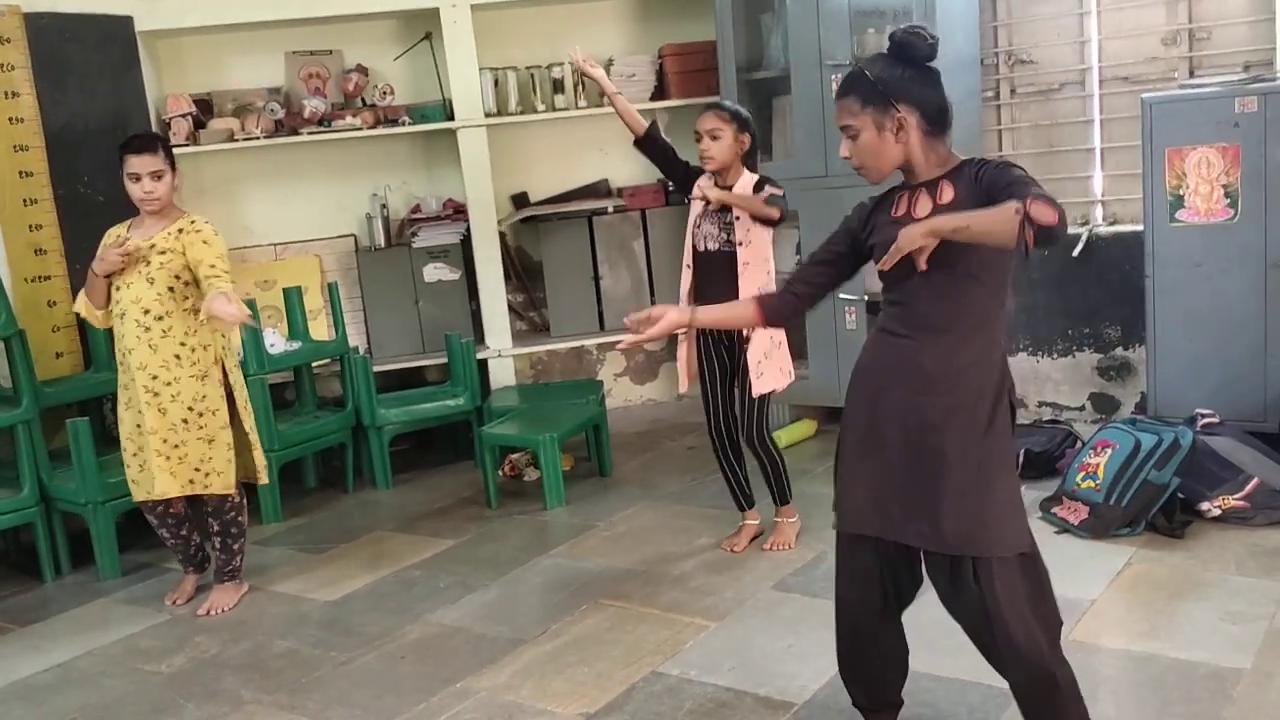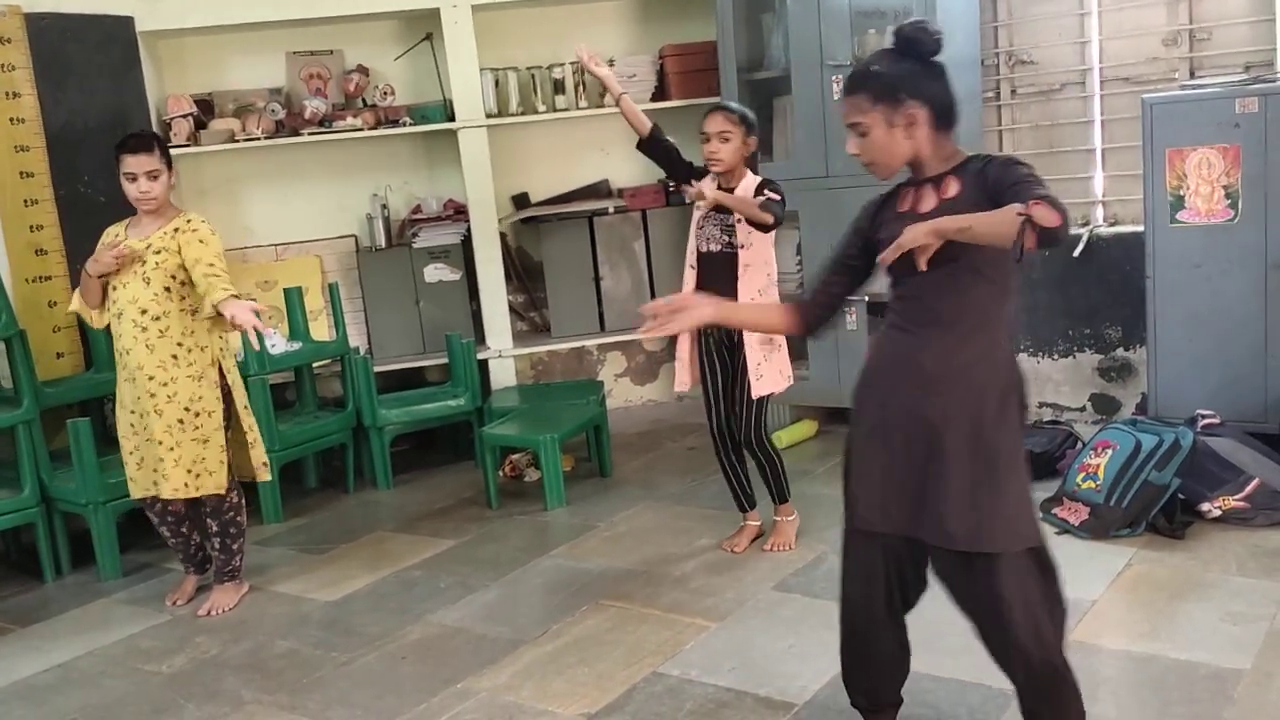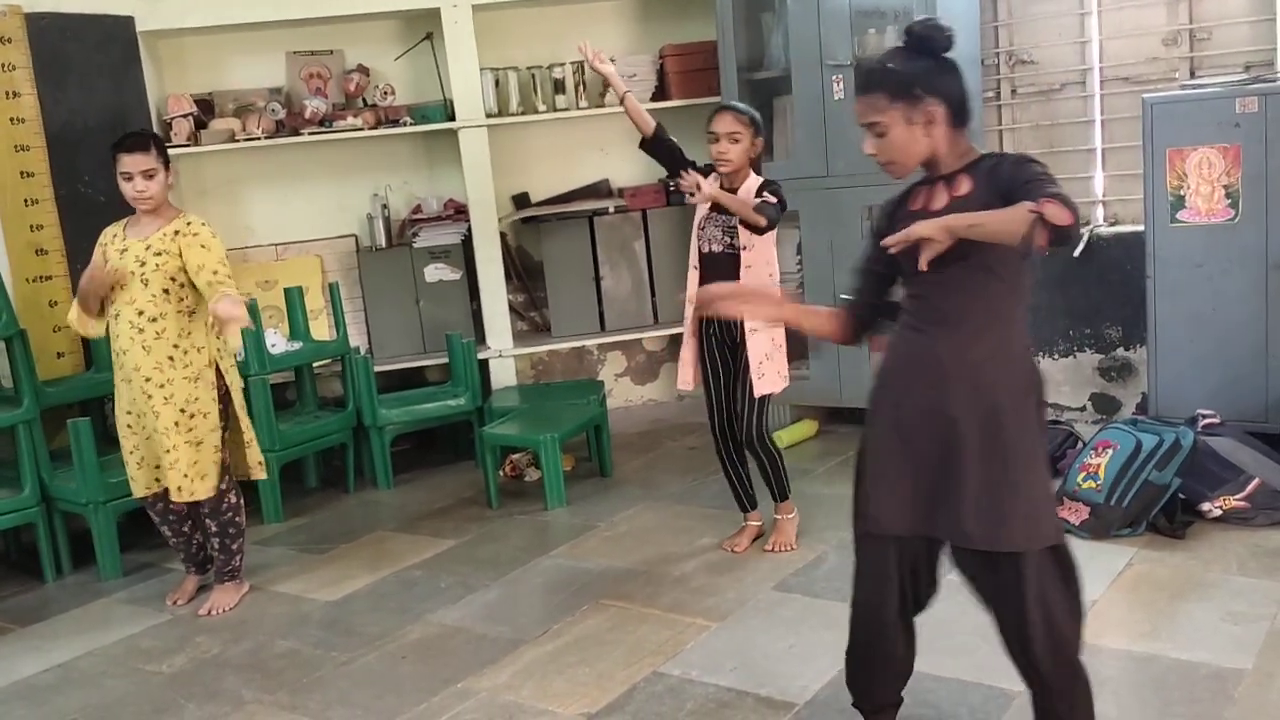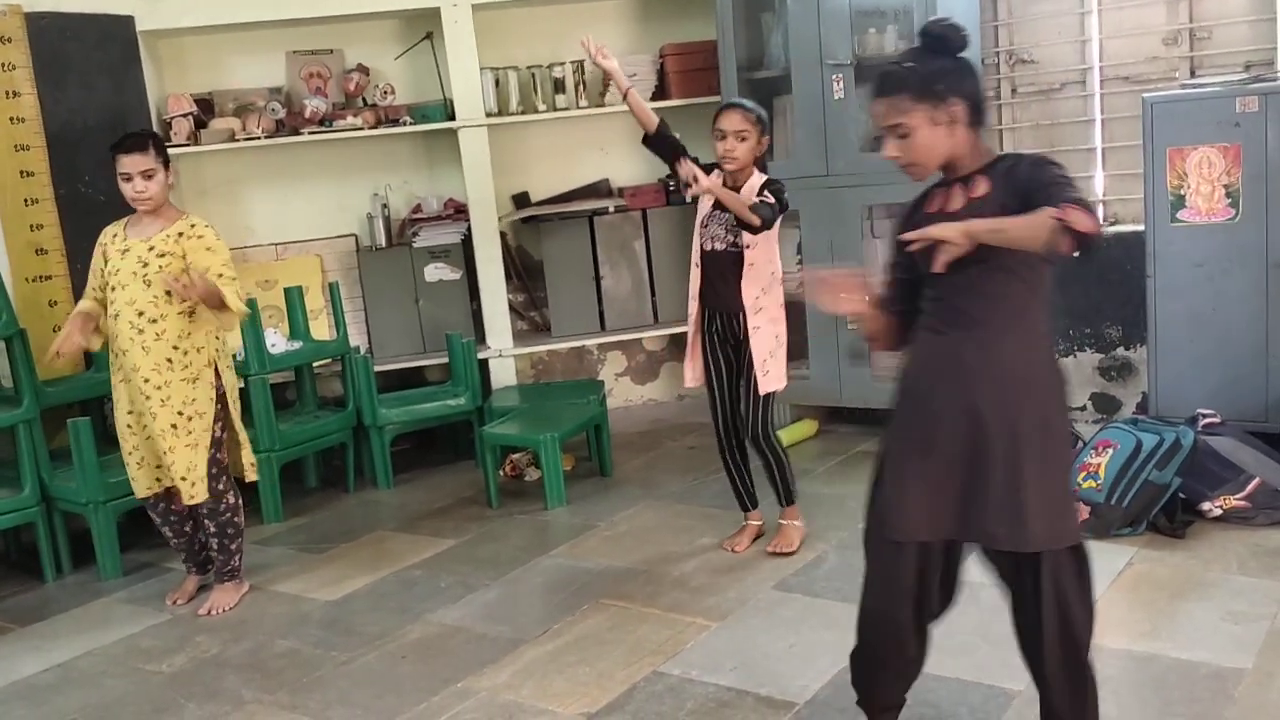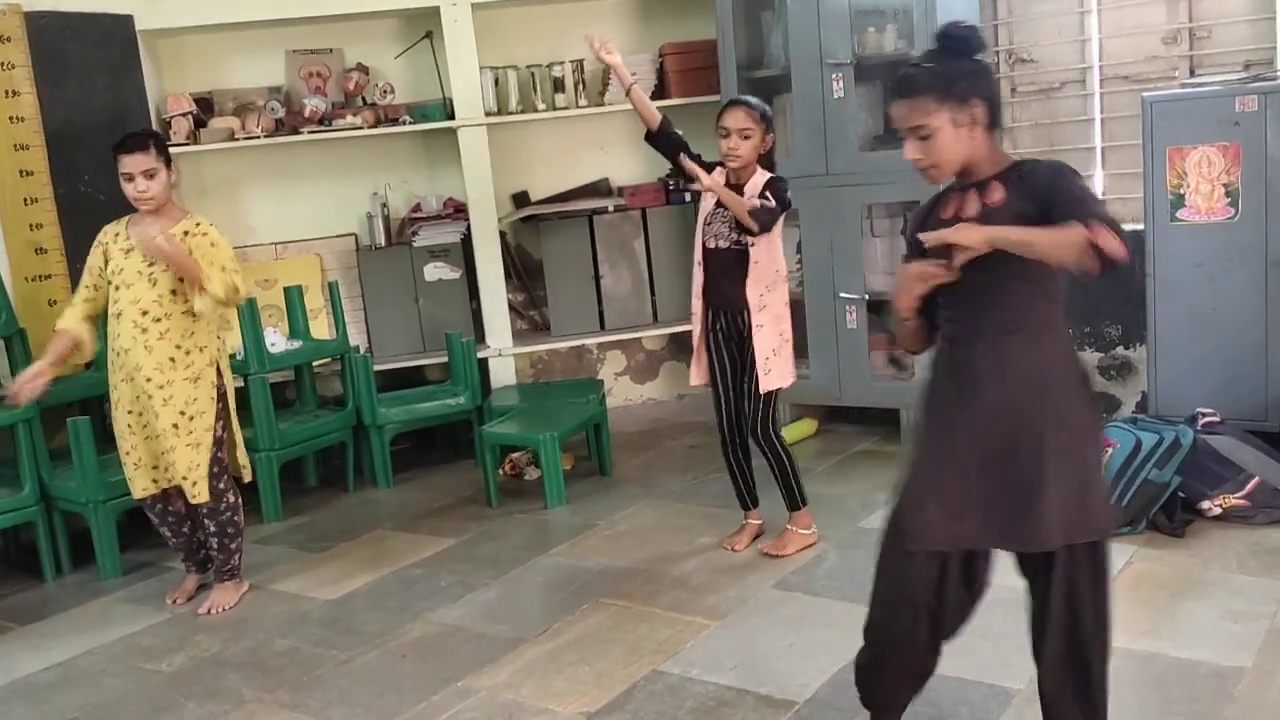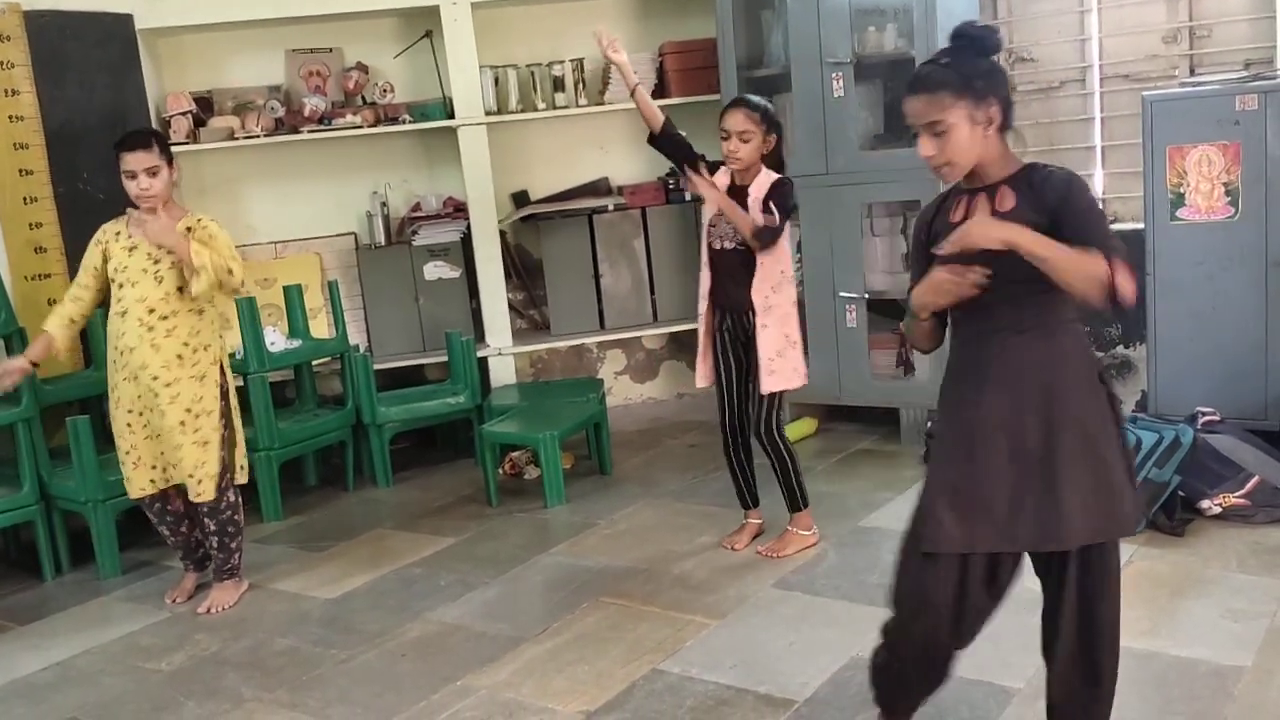
dt=0.1s
person 1, frame 1
left shoulder: (990, 183)
right shoulder: (872, 218)
left elbow: (1046, 221)
right elbow: (785, 303)
left wrist: (939, 226)
right wrist: (687, 316)
left hip: (965, 418)
right hip: (880, 414)
left knee: (1001, 593)
right knee: (867, 584)
person 1, frame 2
left shoulder: (996, 180)
right shoulder: (883, 213)
left elbow: (1049, 222)
right elbow: (810, 312)
left wrist: (941, 227)
right wrist: (712, 308)
left hip: (975, 415)
right hip: (889, 411)
left knee: (1010, 591)
right knee: (873, 584)
person 1, frame 3
left shoulder: (1011, 176)
right shoulder: (892, 209)
left elbow: (1061, 222)
right elbow: (855, 324)
left wrist: (947, 227)
right wrist: (769, 307)
left hip: (994, 409)
right hip: (906, 409)
left knee: (1027, 586)
right knee: (886, 581)
person 1, frame 4
left shoulder: (1029, 178)
right shoulder: (918, 214)
left elbow: (1079, 228)
right elbow: (897, 331)
left wrist: (971, 232)
right wrist: (854, 306)
left hip: (1017, 409)
right hip: (931, 413)
left knee: (1044, 588)
right knee: (897, 582)
person 1, frame 5
left shoulder: (1045, 183)
right shoulder: (931, 218)
left elbow: (1108, 249)
right elbow: (916, 340)
left wrist: (996, 234)
right wrist: (905, 303)
left hip: (1045, 415)
right hip: (956, 420)
left knee: (1069, 593)
right knee: (910, 577)
person 1, frame 6
left shoulder: (1054, 192)
right shoulder: (936, 220)
left elbow: (1117, 287)
right elbow: (923, 339)
left wrist: (1016, 237)
right wrist: (924, 303)
left hip: (1063, 416)
right hip: (975, 421)
left knee: (1081, 594)
right knee: (932, 583)
person 2, frame 1
left shoulder: (762, 189)
right shoulder: (696, 183)
left elbow: (774, 212)
right elbow: (649, 138)
left wrist: (722, 197)
right wrist: (604, 84)
left hip: (750, 324)
right hip: (708, 326)
left knee: (753, 430)
right knee: (720, 429)
left ankle: (787, 514)
right ankle: (749, 517)
person 2, frame 2
left shoulder: (763, 191)
right shoulder: (700, 183)
left elbow: (768, 218)
right elbow: (652, 139)
left wrist: (718, 198)
right wrist: (609, 82)
left hip: (752, 325)
right hip: (710, 327)
left knee: (751, 431)
right knee: (721, 429)
left ankle: (786, 513)
right ankle: (750, 518)
person 2, frame 3
left shoulder: (767, 192)
right shoulder: (703, 183)
left elbow: (760, 221)
right elbow: (655, 139)
left wrist: (713, 195)
right wrist: (614, 81)
left hip: (754, 325)
right hip: (710, 325)
left knee: (751, 429)
right knee: (722, 428)
left ankle: (786, 511)
right ankle: (750, 517)
person 2, frame 4
left shoulder: (770, 190)
right shoulder: (707, 179)
left elbow: (756, 219)
right elbow: (658, 135)
left wrist: (711, 190)
right wrist: (617, 75)
left hip: (757, 322)
right hip: (714, 322)
left knee: (756, 427)
right knee: (725, 427)
left ankle: (791, 517)
right ankle: (751, 518)
person 2, frame 5
left shoulder: (772, 188)
right shoulder: (709, 176)
left elbow: (754, 221)
right elbow: (661, 132)
left wrist: (715, 190)
right wrist: (620, 72)
left hip: (760, 319)
right hip: (718, 320)
left knee: (761, 425)
right knee: (728, 425)
left ankle: (802, 521)
right ankle: (751, 516)
person 2, frame 6
left shoulder: (778, 189)
right shoulder: (714, 178)
left elbow: (765, 236)
right elbow: (664, 133)
left wrist: (719, 201)
right wrist: (626, 70)
left hip: (767, 320)
right hip: (724, 320)
left knee: (765, 426)
right knee: (731, 425)
left ankle: (803, 523)
right ankle: (752, 516)
person 3, frame 1
left shoulder: (196, 233)
right shoulder: (115, 239)
left elbow: (217, 281)
right elbow: (97, 313)
left wrist: (221, 300)
right wrist: (97, 271)
left hip: (196, 379)
right hip: (140, 386)
left knee: (215, 477)
right knee: (153, 487)
left ankle: (231, 576)
right ankle: (194, 565)
person 3, frame 2
left shoulder: (193, 231)
right shoulder: (112, 238)
left elbow: (213, 280)
right elbow: (94, 313)
left wrist: (231, 304)
right wrist: (91, 272)
left hip: (194, 378)
right hip: (138, 385)
left knee: (211, 477)
right knee: (153, 485)
left ankle: (231, 576)
right ankle: (195, 566)
person 3, frame 3
left shoulder: (192, 233)
right shoulder: (111, 238)
left elbow: (221, 289)
right elbow: (93, 313)
left wrist: (222, 308)
right wrist: (88, 287)
left hip: (192, 380)
right hip: (134, 385)
left knee: (210, 479)
right knee: (154, 486)
left ankle: (231, 576)
right ankle: (196, 567)
person 3, frame 4
left shoulder: (195, 234)
right shoulder: (110, 238)
left elbow: (230, 290)
right elbow: (94, 304)
left wrist: (206, 293)
right wrist: (78, 326)
left hip: (190, 381)
right hip: (134, 386)
left knee: (209, 479)
right knee: (155, 485)
left ankle: (231, 576)
right ankle: (196, 567)
person 3, frame 5
left shoulder: (200, 233)
right shoulder: (110, 237)
left elbow: (231, 292)
right elbow: (85, 309)
left wrist: (180, 260)
right wrist: (47, 363)
left hip: (190, 382)
right hip: (132, 385)
left knee: (209, 479)
right knee: (155, 485)
left ankle: (230, 575)
right ankle: (196, 565)
person 3, frame 6
left shoulder: (201, 230)
right shoulder: (109, 236)
left elbow: (230, 278)
right elbow: (76, 303)
left wrist: (173, 243)
left hip: (192, 379)
right hip: (132, 384)
left knee: (210, 478)
right knee: (153, 484)
left ankle: (229, 574)
right ankle: (194, 564)
